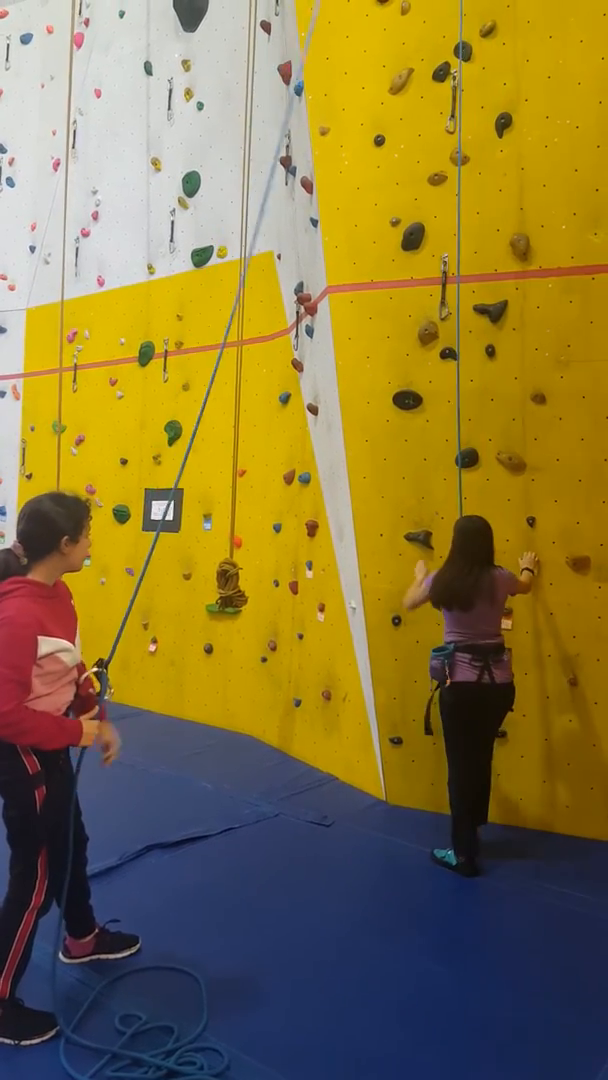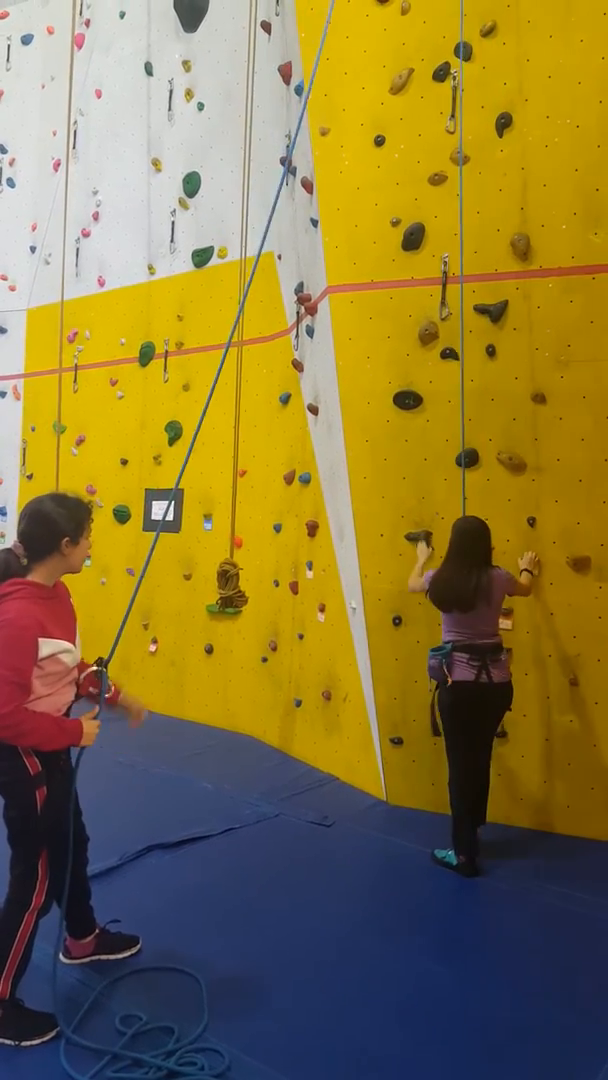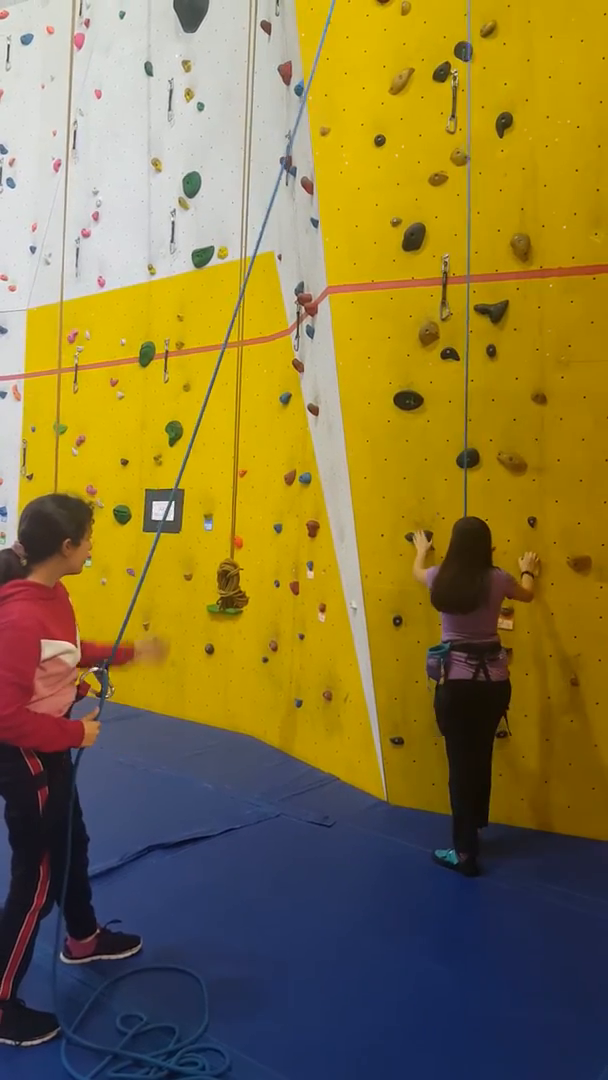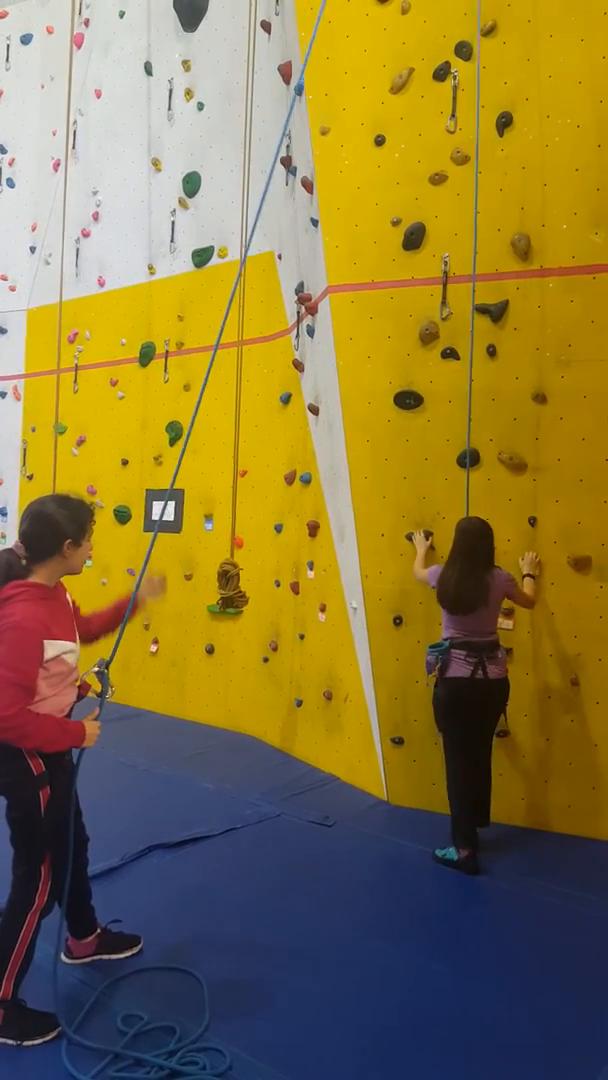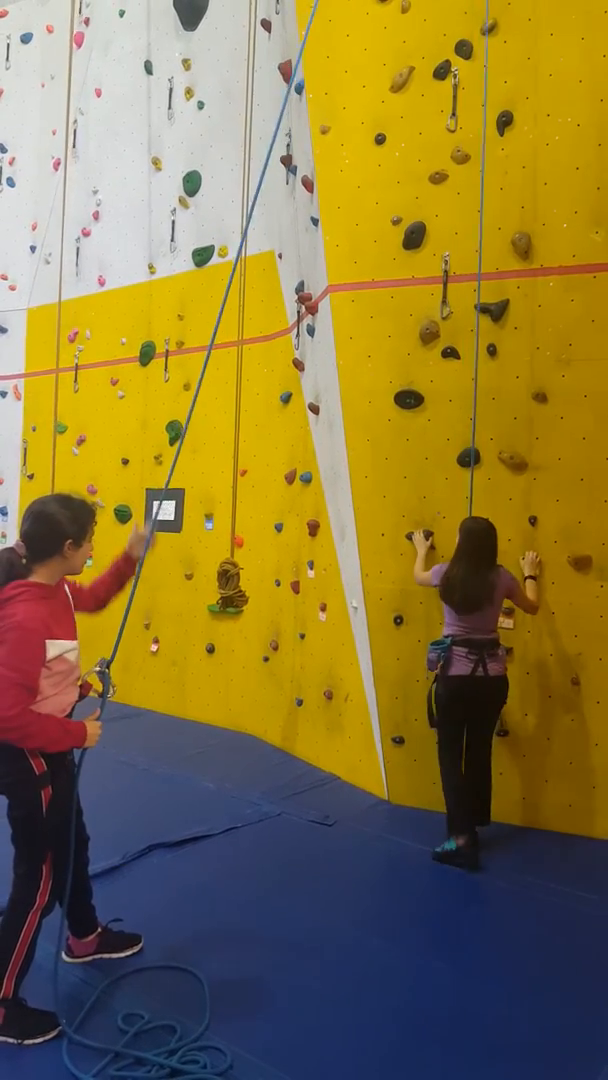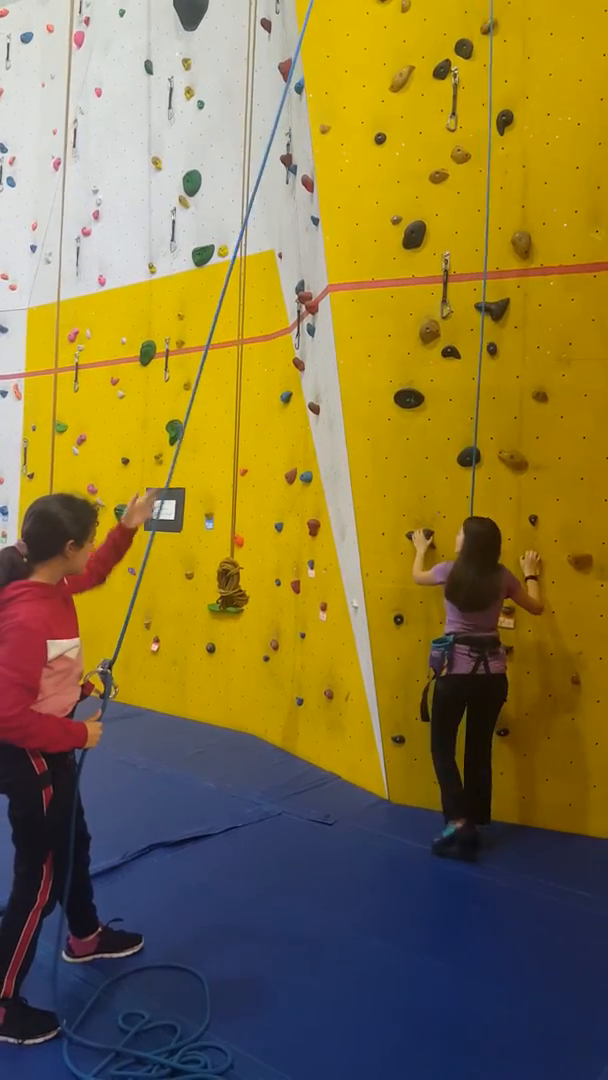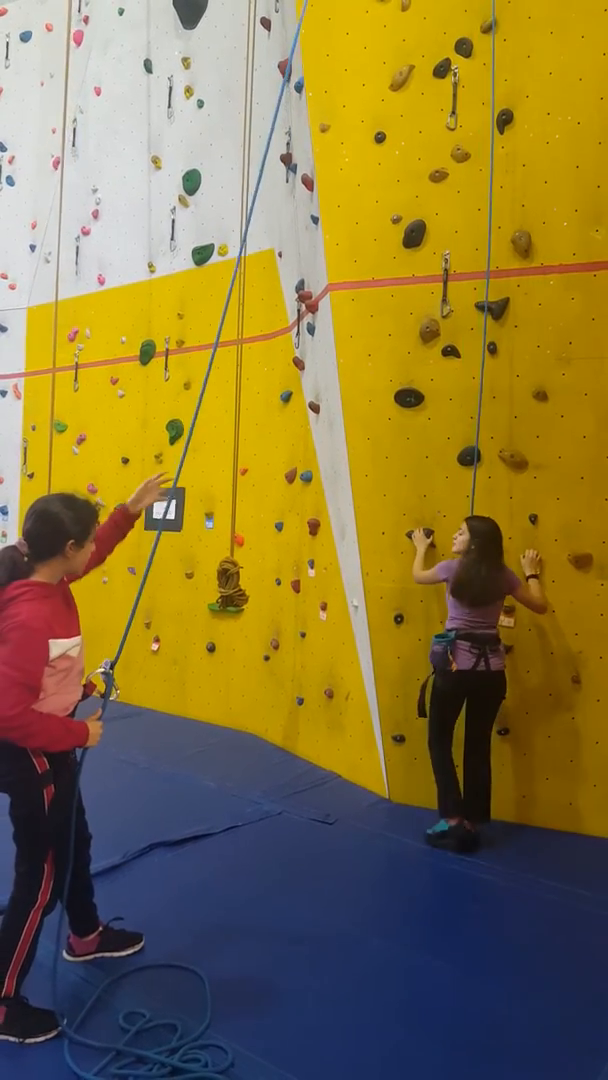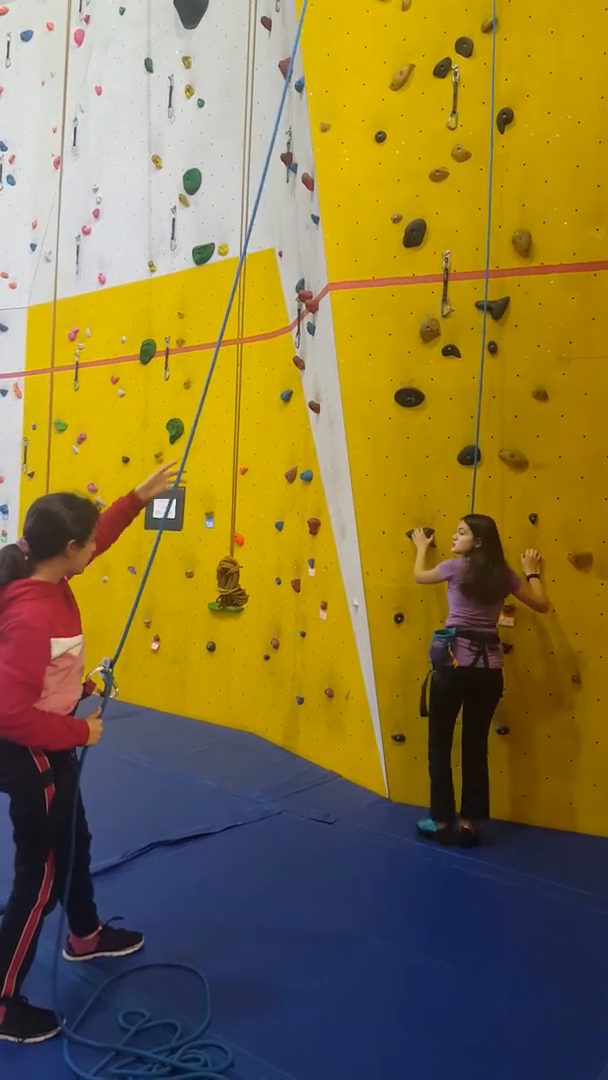
dt=0.1s
person 1, frame 1
left shoulder: (55, 593)
left wrist: (96, 721)
right wrist: (74, 733)
left hip: (50, 748)
left knee: (70, 845)
left ankle: (82, 937)
person 1, frame 2
left shoulder: (53, 593)
left wrist: (112, 695)
right wrist: (75, 732)
left hip: (47, 747)
left knee: (71, 843)
left ankle: (83, 938)
person 1, frame 3
left shoulder: (51, 593)
left wrist: (126, 652)
right wrist: (76, 734)
left hip: (48, 750)
left knee: (72, 844)
left ankle: (83, 937)
person 1, frame 4
left shoulder: (49, 592)
left elbow: (78, 632)
left wrist: (129, 605)
right wrist: (77, 734)
left hip: (46, 749)
left knee: (72, 845)
left ankle: (84, 937)
person 1, frame 5
left shoulder: (53, 588)
left elbow: (87, 600)
left wrist: (128, 561)
right wrist: (78, 734)
left hip: (47, 748)
left knee: (72, 844)
left ankle: (85, 936)
person 1, frame 6
left shoulder: (48, 584)
left elbow: (91, 576)
left wrist: (126, 531)
right wrist: (79, 734)
left hip: (49, 745)
left knee: (72, 843)
left ankle: (85, 936)
person 1, frame 7
left shoulder: (49, 582)
left elbow: (94, 555)
left wrist: (131, 512)
right wrist: (80, 733)
left hip: (49, 748)
left knee: (74, 843)
left ankle: (86, 935)
person 1, frame 8
left shoulder: (46, 578)
left elbow: (98, 536)
left wrist: (141, 495)
right wrist: (81, 732)
left hip: (48, 746)
left knee: (74, 842)
left ankle: (87, 935)
person 2, frame 1
left shoulder: (442, 580)
right shoulder: (500, 579)
left elbow: (409, 602)
right elbow: (525, 586)
left wrist: (419, 575)
right wrist: (528, 567)
left hip: (459, 681)
right hip: (497, 680)
left knee: (460, 765)
right knee: (481, 758)
left ankle: (463, 853)
right ankle: (471, 834)
person 2, frame 2
left shoulder: (440, 580)
right shoulder: (498, 578)
left elbow: (413, 584)
right elbow: (526, 587)
left wrist: (421, 558)
right wrist: (528, 568)
left hip: (458, 680)
right hip: (495, 680)
left knee: (460, 763)
right knee: (480, 758)
left ankle: (463, 852)
right ankle: (469, 834)
person 2, frame 3
left shoulder: (440, 579)
right shoulder: (498, 579)
left elbow: (418, 572)
right elbow: (527, 594)
left wrist: (421, 549)
right wrist: (528, 570)
left hip: (456, 679)
right hip: (493, 679)
left knee: (460, 762)
right knee: (481, 757)
left ankle: (464, 851)
right ankle: (470, 835)
person 2, frame 4
left shoulder: (443, 575)
right shoulder: (498, 579)
left elbow: (418, 573)
right elbow: (529, 601)
left wrist: (421, 549)
right wrist: (529, 572)
left hip: (454, 676)
right hip: (492, 678)
left knee: (457, 760)
right knee: (479, 755)
left ankle: (463, 847)
right ankle: (470, 833)
person 2, frame 5
left shoulder: (446, 574)
right shoulder: (501, 578)
left elbow: (418, 576)
right elbow: (532, 606)
left wrist: (421, 549)
right wrist: (530, 573)
left hip: (455, 674)
right hip: (492, 675)
left knee: (449, 755)
right knee: (480, 753)
left ankle: (461, 838)
right ankle: (471, 830)
person 2, frame 6
left shoulder: (450, 571)
right shoulder: (502, 577)
left elbow: (417, 576)
right elbow: (536, 606)
left wrist: (420, 548)
right wrist: (530, 573)
left hip: (455, 670)
right hip: (492, 672)
left knee: (442, 747)
right knee: (479, 750)
left ankle: (458, 822)
right ankle: (472, 827)
person 2, frame 7
left shoulder: (453, 569)
right shoulder: (504, 576)
left elbow: (418, 575)
right elbow: (540, 605)
left wrist: (421, 547)
right wrist: (531, 572)
left hip: (455, 666)
right hip: (491, 669)
left knee: (439, 741)
right knee: (478, 748)
left ankle: (452, 819)
right ankle: (470, 824)
person 2, frame 8
left shoulder: (456, 567)
right shoulder: (504, 574)
left elbow: (419, 576)
right elbow: (541, 604)
left wrist: (421, 548)
right wrist: (532, 572)
left hip: (453, 663)
right hip: (488, 667)
left knee: (439, 742)
right knee: (475, 746)
left ankle: (441, 821)
right ankle: (469, 823)
